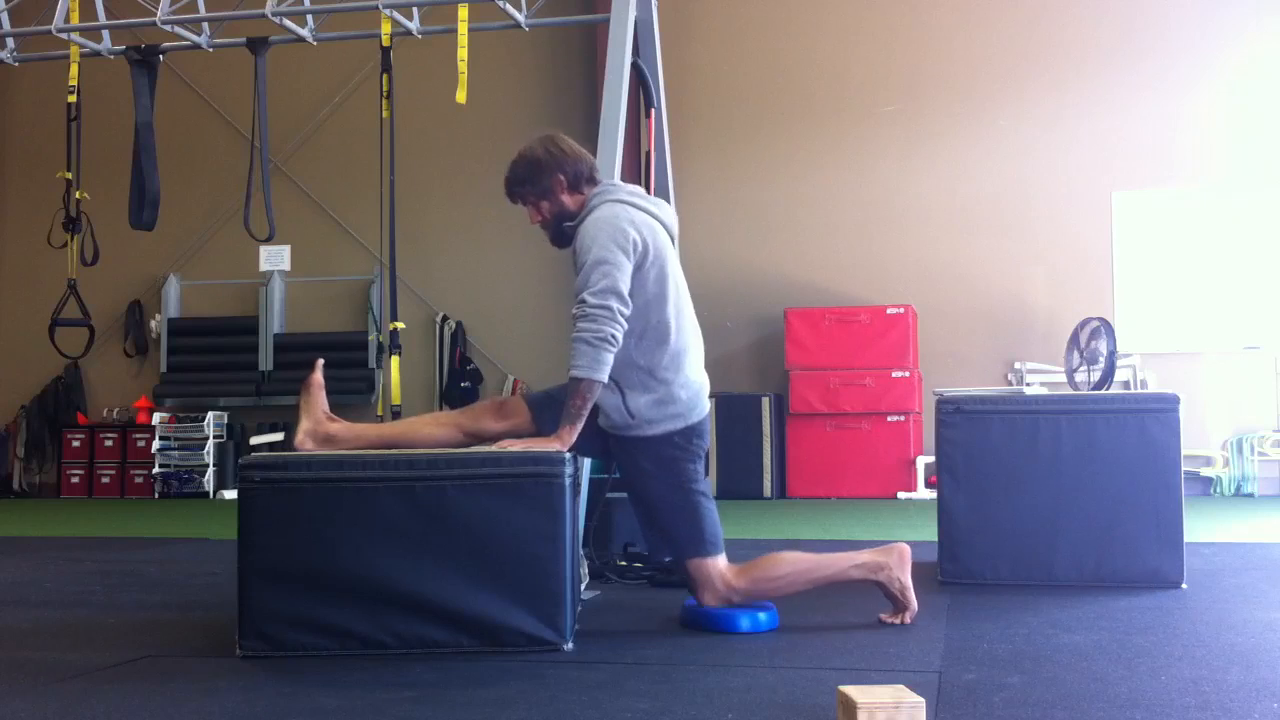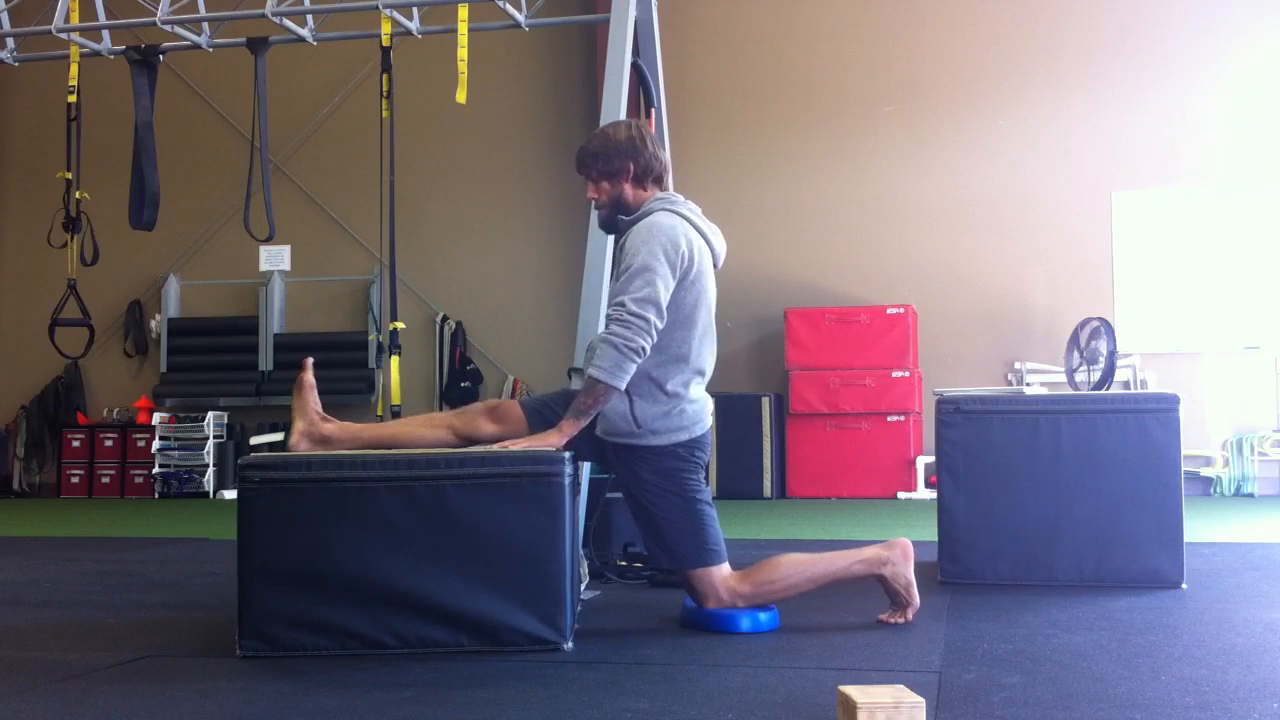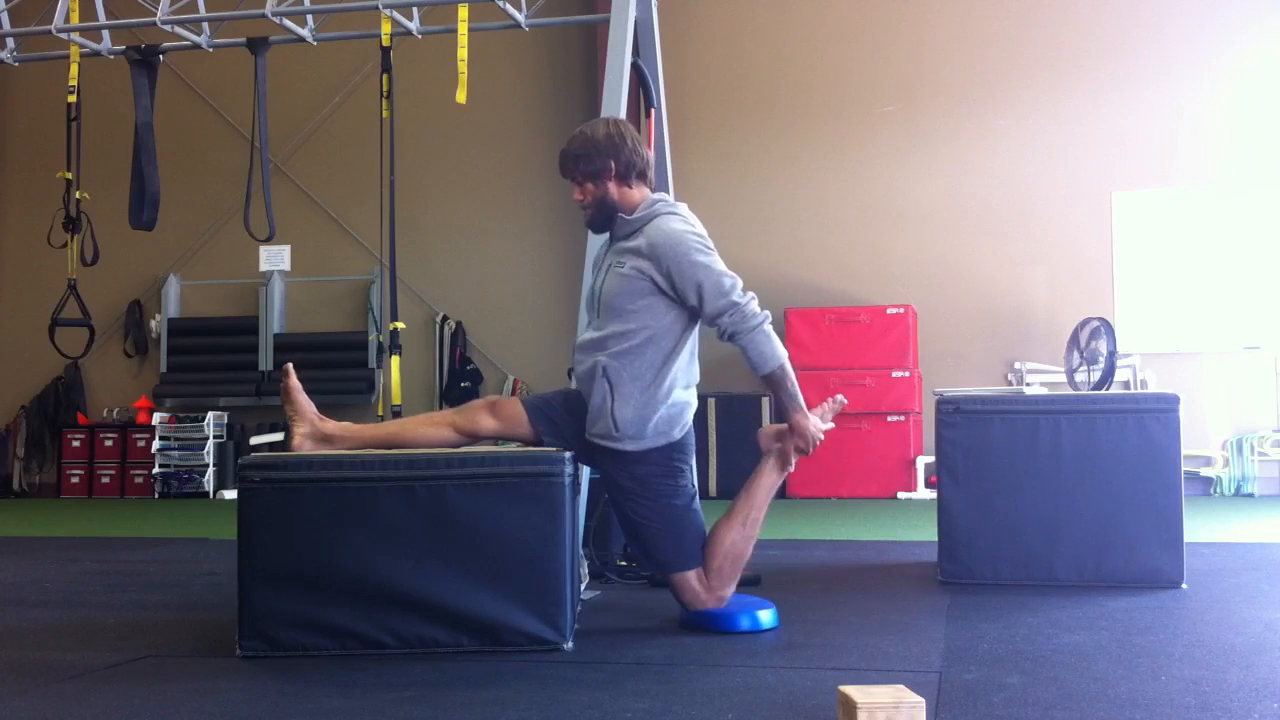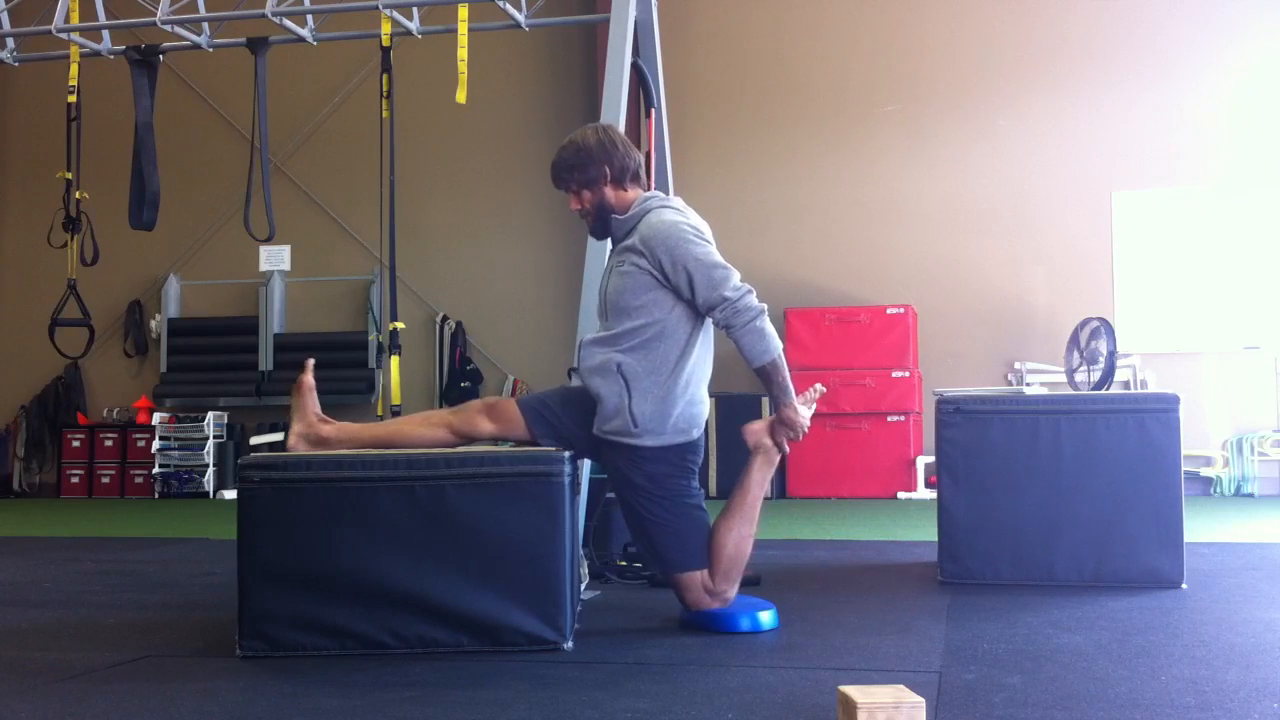
dt=1s
person 1, frame 1
left shoulder: (605, 224)
right shoulder: (625, 215)
left elbow: (598, 336)
left wrist: (563, 434)
left hip: (655, 422)
right hip: (640, 406)
left knee: (719, 589)
right knee: (490, 415)
left ankle: (879, 564)
right ankle: (332, 434)
person 1, frame 2
left shoulder: (656, 232)
right shoulder: (664, 228)
left elbow: (626, 344)
left wrist: (562, 430)
left hip: (654, 431)
right hip: (635, 416)
left knee: (723, 595)
right knee: (486, 418)
left ankle: (882, 560)
right ankle: (328, 433)
person 1, frame 3
left shoulder: (668, 235)
right shoulder: (624, 238)
left elbow: (746, 321)
left wrist: (797, 414)
left hip: (644, 437)
right hip: (599, 413)
left knee: (708, 593)
right knee: (486, 416)
right ankle: (330, 435)
person 1, frame 4
left shoulder: (664, 228)
right shoulder: (635, 234)
left elbow: (743, 312)
left wrist: (786, 405)
left hip: (652, 432)
right hip: (604, 408)
left knee: (711, 593)
right knee: (483, 417)
right ankle: (326, 434)
